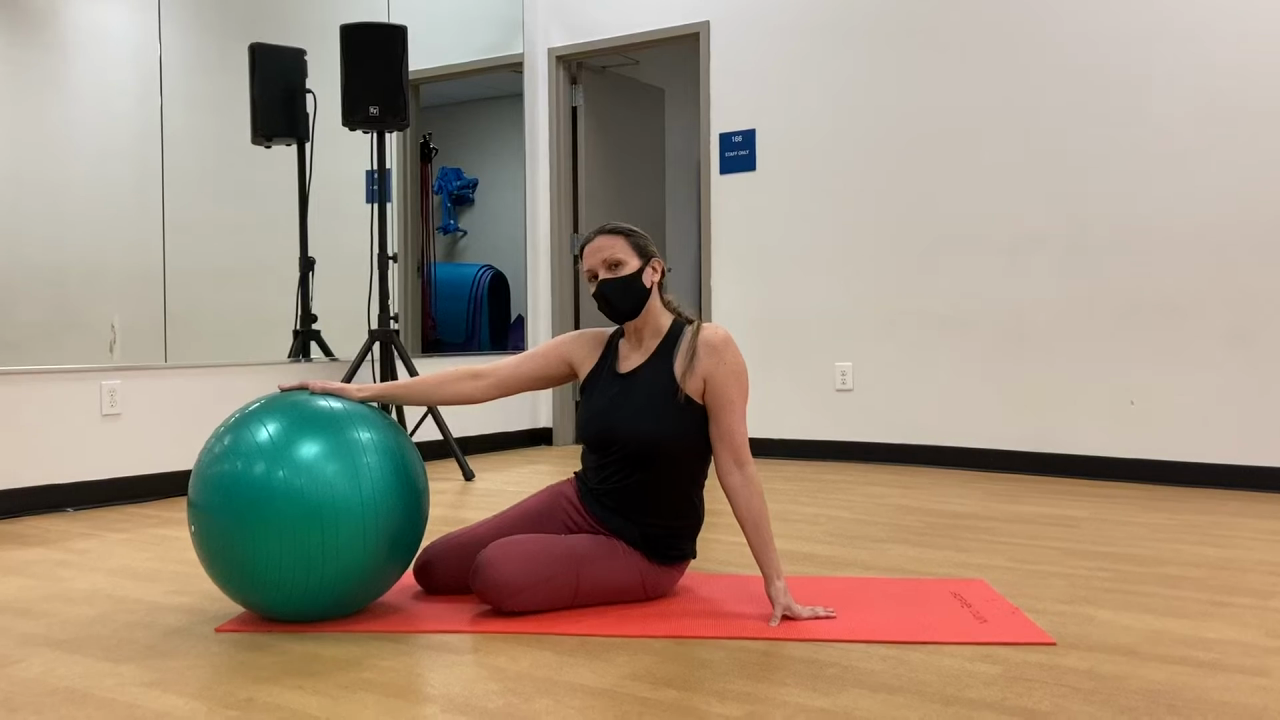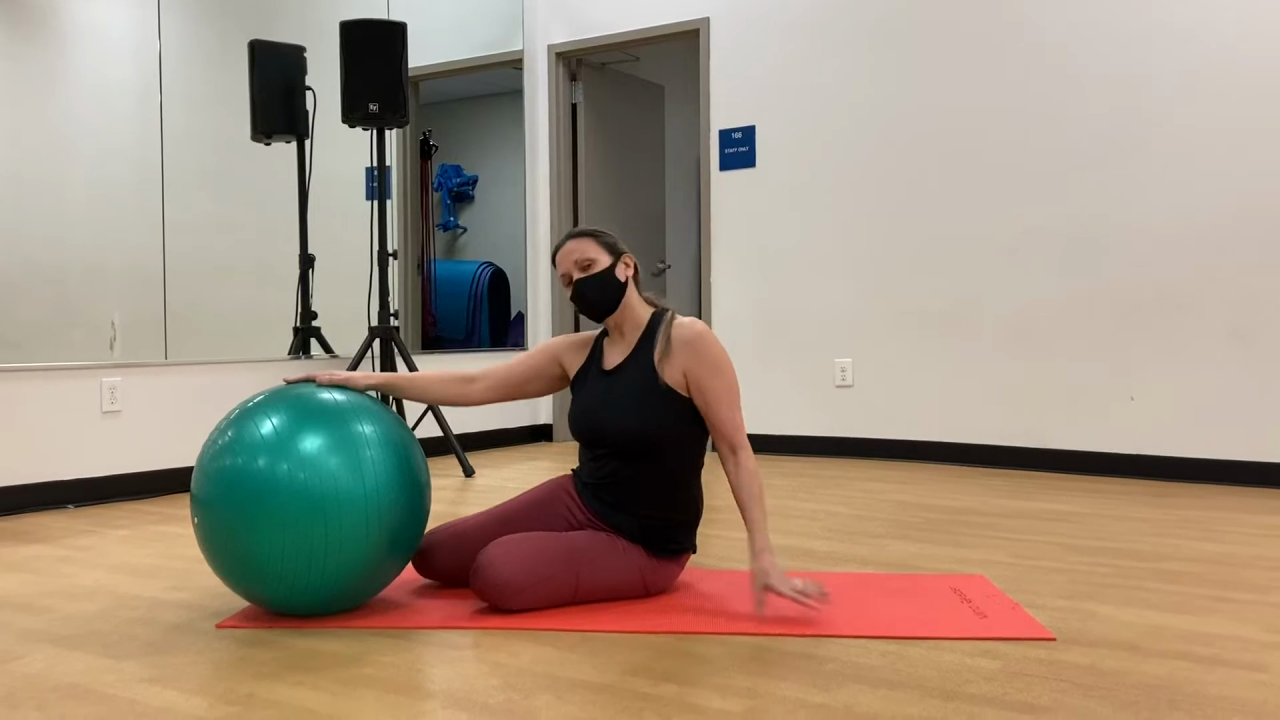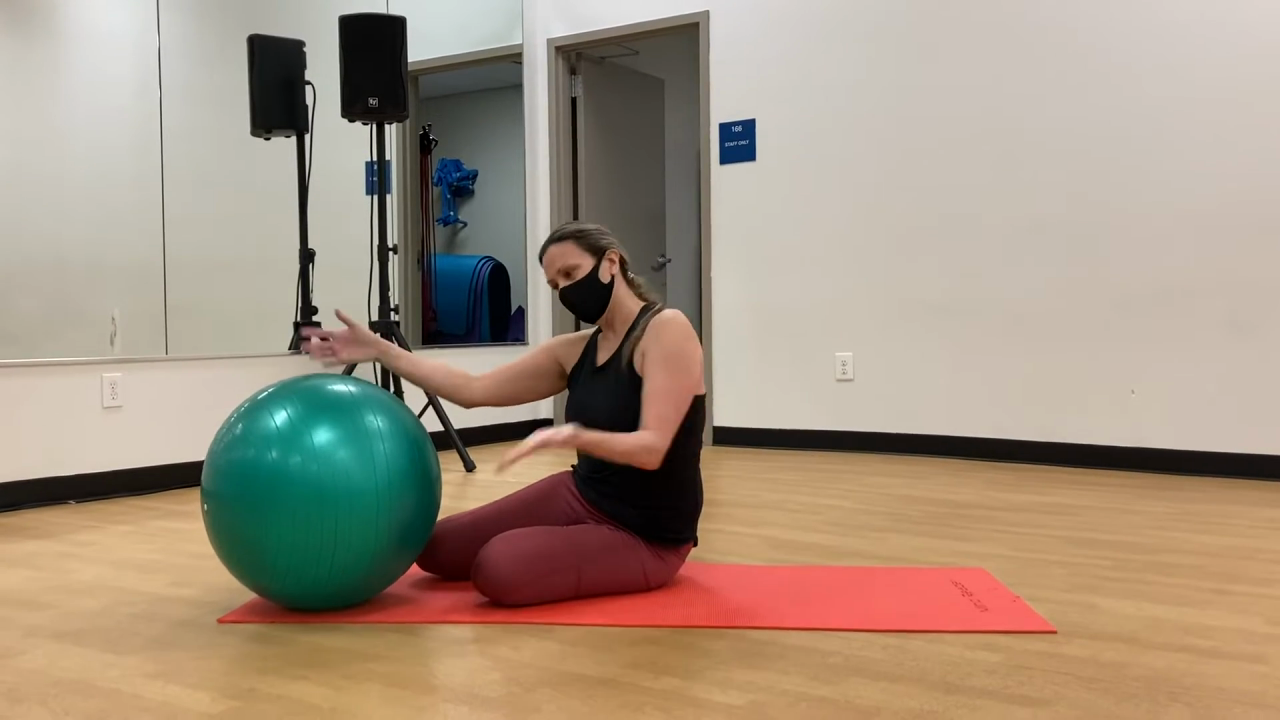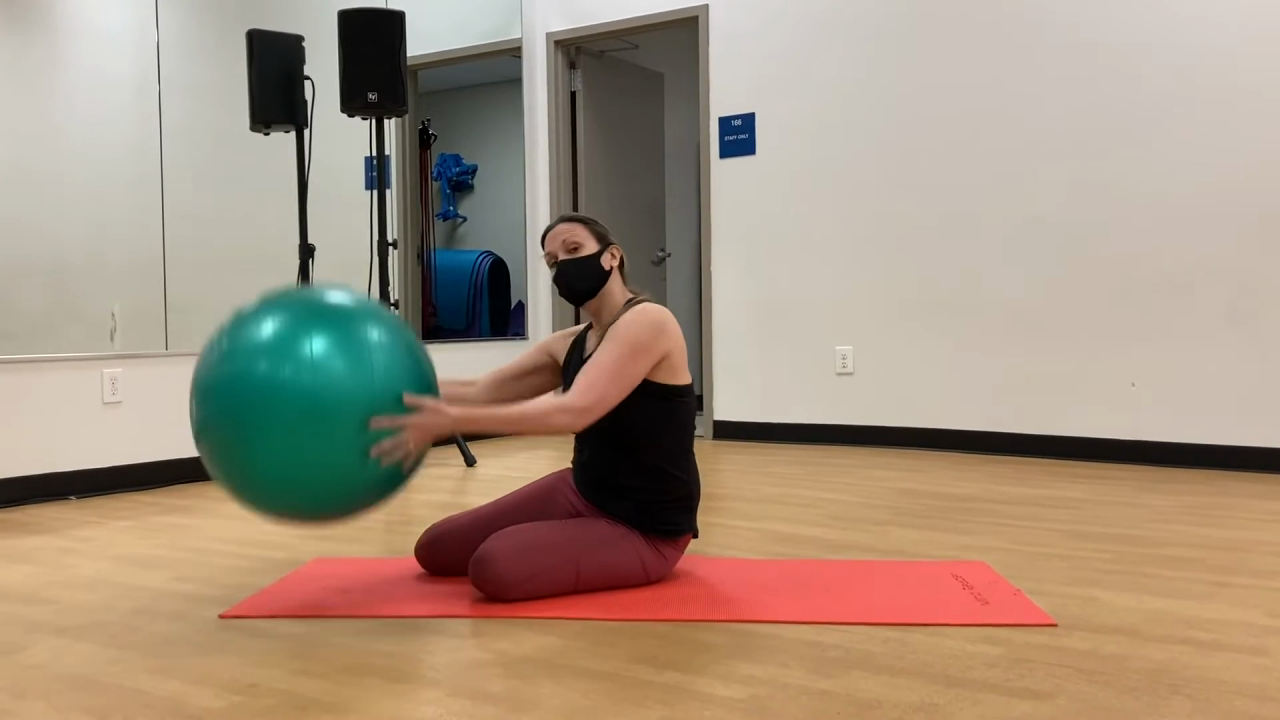
dt=0.7s
person 1, frame 1
left shoulder: (707, 348)
right shoulder: (587, 349)
left elbow: (736, 468)
right elbow: (480, 382)
left wrist: (776, 583)
right wrist: (364, 391)
left hip: (647, 550)
right hip: (579, 506)
left knee: (497, 576)
right knee: (435, 569)
right ankle: (575, 564)
person 1, frame 2
left shoulder: (689, 340)
right shoulder: (576, 353)
left elbow: (736, 452)
right elbow: (475, 386)
left wrist: (763, 557)
right wrist: (368, 381)
left hip: (646, 543)
right hip: (580, 499)
left knee: (504, 576)
right knee: (435, 557)
left ankle: (640, 576)
right ankle: (581, 551)
person 1, frame 3
left shoulder: (666, 329)
right shoulder: (573, 350)
left elbow: (650, 450)
right elbow: (475, 389)
left wrist: (570, 435)
right wrist: (381, 351)
left hip: (644, 536)
right hip: (580, 498)
left knee: (498, 572)
right knee: (437, 551)
left ankle: (613, 566)
right ankle: (575, 547)
person 1, frame 4
left shoulder: (648, 322)
right shoulder: (570, 344)
left elbow: (573, 411)
right elbow: (481, 390)
left wrist: (455, 419)
left hip: (645, 530)
left knee: (495, 567)
right knee: (435, 551)
left ankle: (626, 566)
right ankle: (580, 544)
